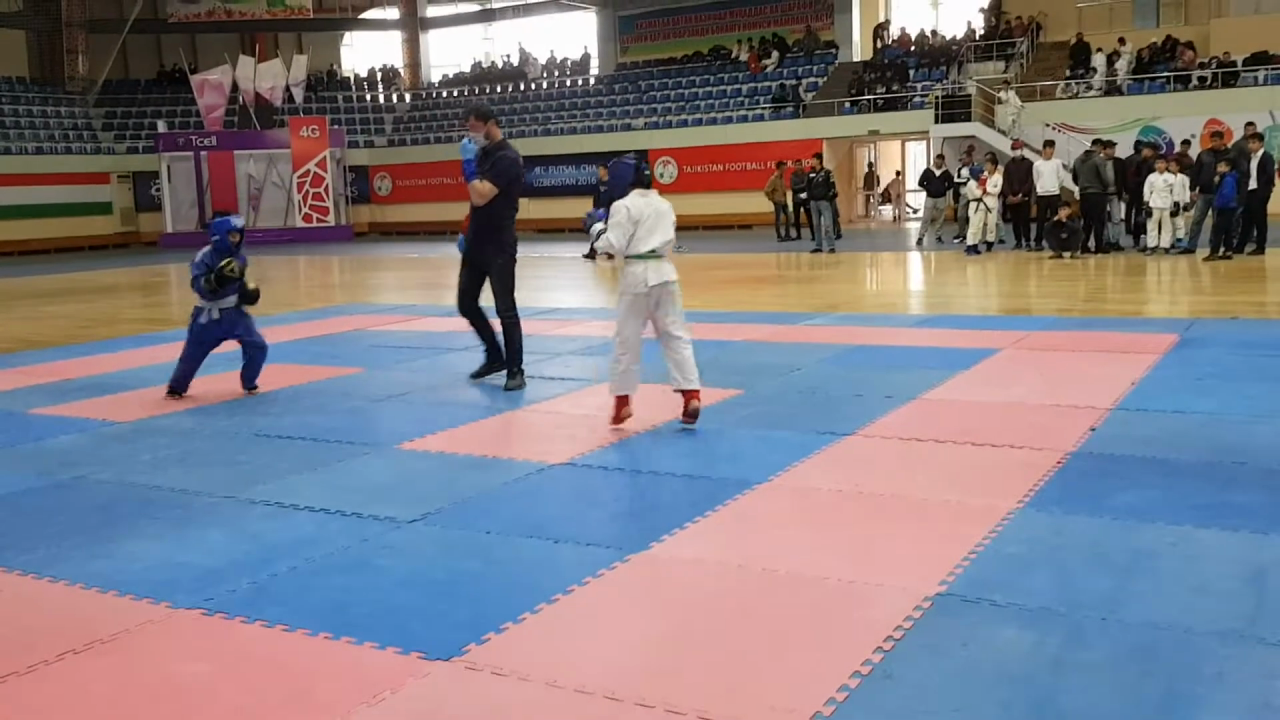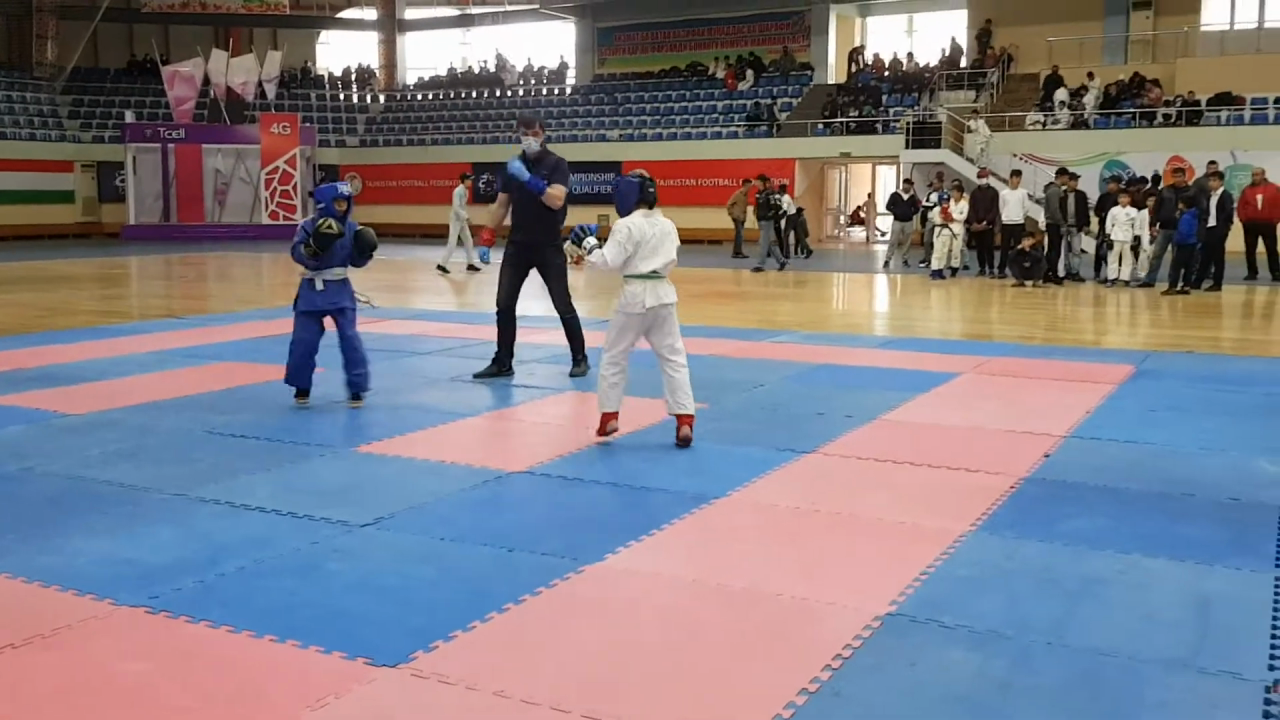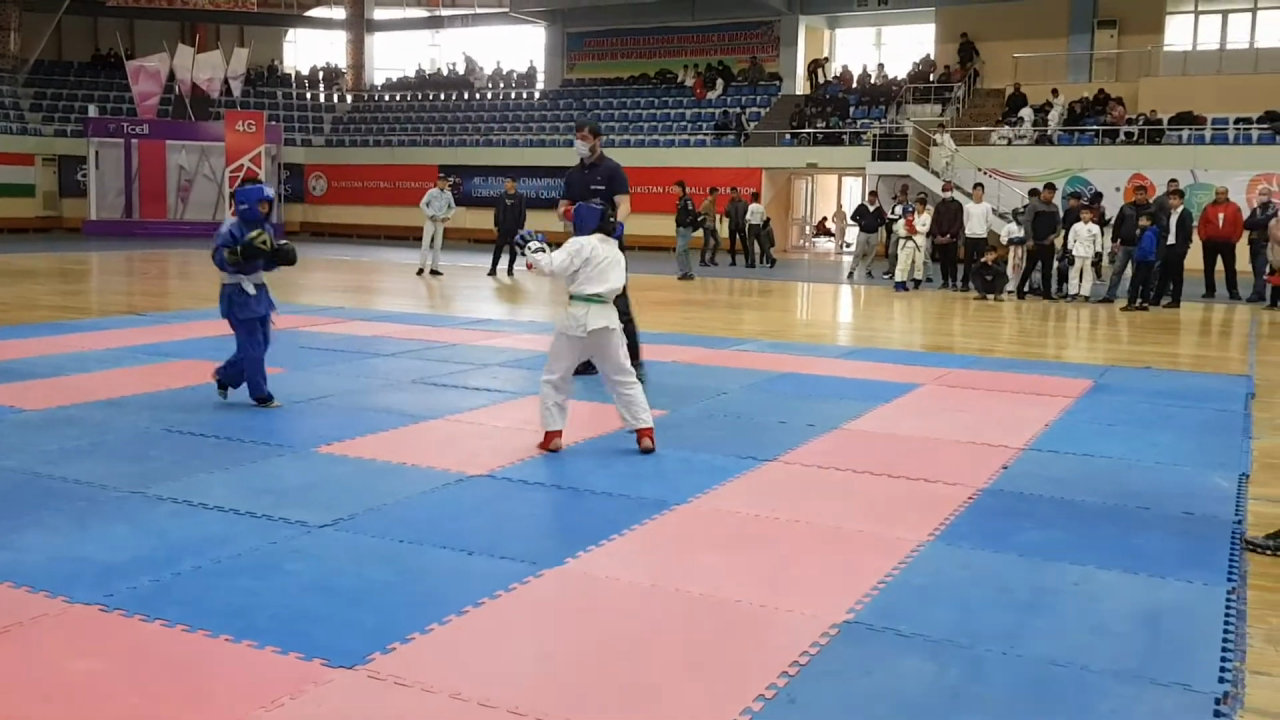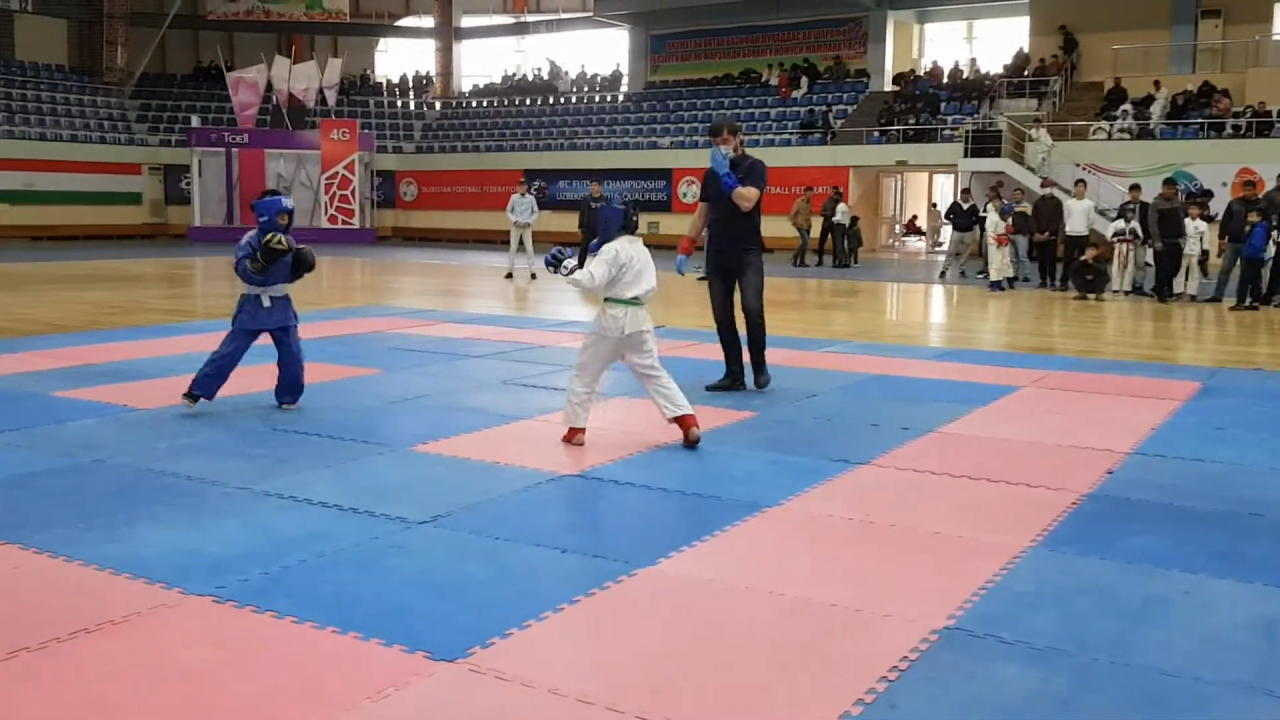
dt=1s
person 1, frame 1
left shoulder: (507, 159)
right shoulder: (482, 153)
left elbow: (480, 197)
left wrist: (468, 161)
right wrist: (466, 231)
left hip: (498, 245)
right hip: (476, 242)
left knee: (505, 310)
right knee: (466, 304)
left ankle: (515, 371)
right ankle: (495, 356)
person 1, frame 2
left shoulder: (556, 164)
right shoulder: (511, 167)
left elbow: (557, 200)
right elbow: (502, 204)
left wrist: (527, 178)
right wrist: (487, 239)
left hip: (549, 245)
right hip: (518, 245)
left knee: (562, 304)
right knee: (504, 304)
left ankle: (579, 358)
right ankle: (502, 363)
person 1, frame 3
left shoulder: (612, 170)
right shoulder: (573, 174)
left elbow: (624, 207)
right elbow: (562, 210)
left wrist: (614, 229)
right wrist: (571, 212)
left knee: (619, 306)
left ankle: (635, 362)
right ankle: (588, 360)
person 1, frame 4
left shoulder: (754, 167)
right shoulder: (711, 174)
left elbow: (747, 202)
right elbow: (702, 214)
left wrist: (725, 174)
right wrist: (685, 249)
left hip: (748, 251)
right hip: (717, 254)
left knee: (752, 308)
right knee: (722, 317)
left ankle: (759, 366)
right ankle: (734, 374)
person 2, frame 1
left shoulder: (623, 207)
right shoulder: (664, 205)
left elbow: (615, 245)
left wrist: (598, 229)
left hip: (636, 276)
right hip: (664, 274)
left knee: (627, 341)
right knee: (676, 337)
left ankle: (622, 402)
right ankle: (691, 397)
person 2, frame 2
left shoulder: (626, 226)
right shoulder: (668, 226)
left elbow: (609, 261)
left wrist: (587, 243)
left hip: (634, 296)
right hip: (663, 294)
left knee: (614, 357)
right knee: (673, 358)
left ankle: (609, 417)
right ankle: (684, 421)
person 2, frame 3
left shoulder: (580, 245)
right shoulder: (616, 253)
left elbow: (551, 266)
left wrist: (533, 247)
left hip: (578, 317)
right hip: (606, 318)
left knee: (554, 377)
right knee: (624, 378)
left ankle: (553, 435)
right ankle: (645, 434)
person 2, frame 4
left shoulder: (611, 250)
right shoulder: (643, 252)
left elbow: (592, 282)
left wrist: (568, 267)
left hip: (613, 318)
right hip: (638, 318)
left knee: (584, 373)
right knee: (654, 374)
left ankle: (576, 429)
right ankle: (689, 423)
person 3, frame 1
left shoulder: (239, 257)
right shoulder: (205, 257)
right elbow: (198, 286)
left wrist: (247, 292)
right wrist: (217, 279)
left hip: (234, 312)
right hip: (208, 316)
left knee: (258, 347)
right knee: (193, 355)
left ankle: (249, 383)
right ankle: (177, 387)
person 3, frame 2
left shoulder: (350, 227)
right shoulder: (309, 225)
left elbow: (357, 260)
right elbow: (299, 255)
left wrist: (365, 250)
right wrist: (316, 243)
left hip: (340, 288)
right hip: (313, 289)
left knee: (350, 339)
right knee: (304, 340)
left ankle: (357, 389)
right ankle: (302, 387)
person 3, frame 3
left shoulder: (264, 228)
right shoulder: (231, 228)
right elbow: (220, 259)
left wrist: (279, 256)
right wrist: (244, 252)
left hip: (258, 291)
right hip: (237, 294)
left knee: (260, 343)
right knee: (252, 345)
left ankle: (225, 376)
right ankle: (260, 395)
person 3, frame 4
left shoulder: (287, 240)
right shoulder: (251, 241)
right elbow: (244, 272)
left wrist: (301, 266)
right wrist: (264, 258)
left hip: (281, 304)
right hip: (254, 305)
left knee: (292, 354)
right knee: (231, 350)
left ankle: (287, 396)
right ankle: (197, 391)
